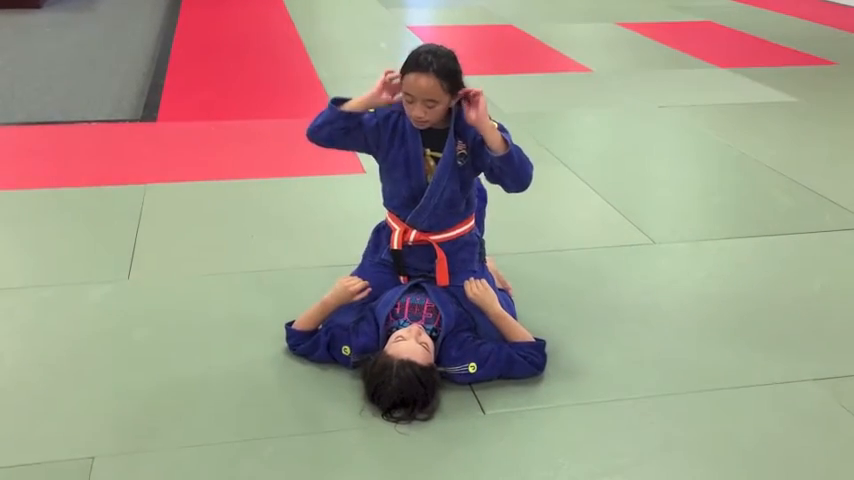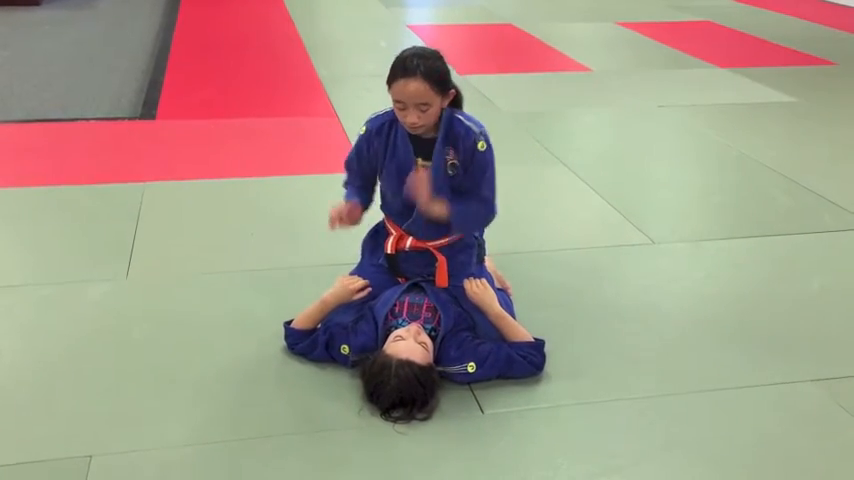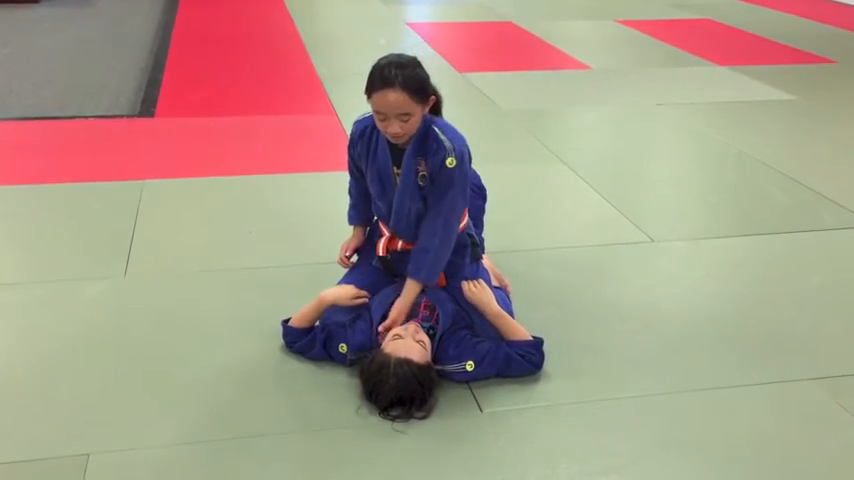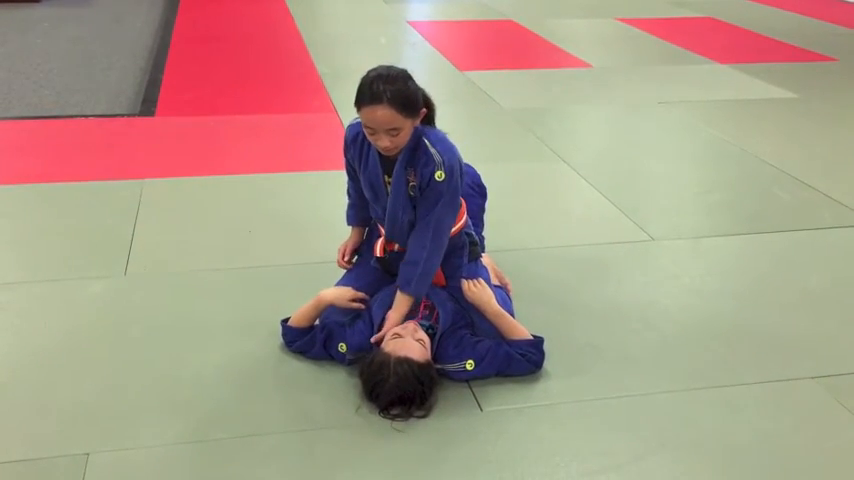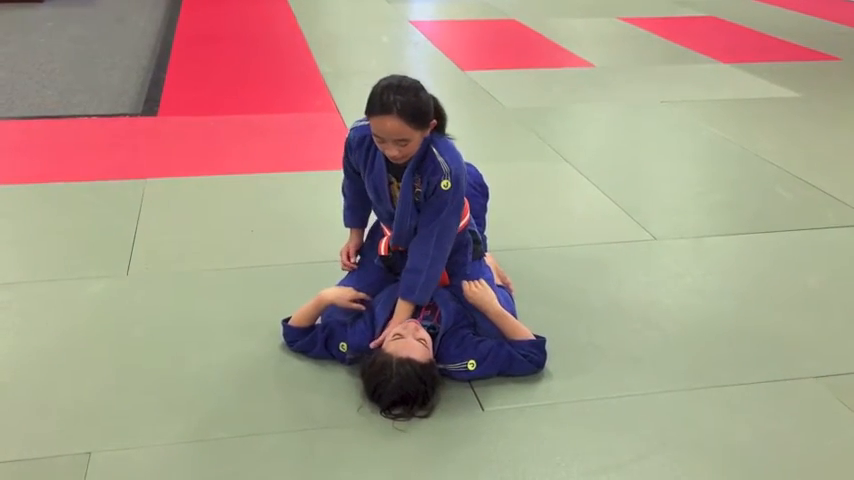
dt=0.4s
person 1, frame 1
left shoulder: (472, 129)
right shoulder: (387, 122)
left elbow: (519, 179)
right elbow: (320, 133)
left wrist: (484, 126)
right wrist: (370, 100)
left hip: (455, 251)
right hip: (395, 244)
left ankle: (483, 271)
person 1, frame 2
left shoulder: (471, 138)
right shoulder: (378, 130)
left elbow: (480, 211)
right elbow: (361, 178)
left wrist: (432, 206)
right wrist: (353, 207)
left hip: (451, 252)
right hip: (393, 245)
left ankle: (481, 270)
person 1, frame 3
left shoulder: (450, 150)
right shoulder: (363, 133)
left elbow: (439, 230)
left wrist: (407, 298)
right wrist: (359, 231)
left hip: (446, 251)
right hip: (387, 243)
left ankle: (481, 267)
person 1, frame 4
left shoulder: (441, 160)
right shoulder: (356, 137)
left elbow: (429, 238)
left wrist: (400, 308)
right wrist: (357, 232)
left hip: (443, 247)
right hip: (387, 241)
right knee: (337, 312)
left ankle: (480, 263)
person 1, frame 5
left shoulder: (446, 168)
right shoulder: (359, 138)
left elbow: (431, 246)
left wrist: (400, 318)
right wrist: (356, 235)
left hip: (446, 247)
right hip: (391, 240)
right knee: (338, 315)
left ankle: (482, 262)
person 2, frame 1
left shoulder: (361, 345)
right shoulder: (457, 360)
left elbow: (299, 338)
right elbow: (534, 358)
left wrist: (331, 300)
right wrist: (493, 308)
person 2, frame 2
left shoulder: (361, 344)
right shoulder: (456, 359)
left elbow: (297, 337)
right elbow: (532, 357)
left wrist: (330, 298)
right wrist: (493, 307)
person 2, frame 3
left shoulder: (358, 343)
right shoulder: (454, 358)
left elbow: (295, 335)
right elbow: (531, 356)
left wrist: (325, 298)
right wrist: (490, 307)
person 2, frame 4
left shoulder: (359, 341)
right shoulder: (454, 356)
left elbow: (295, 335)
right elbow: (531, 355)
left wrist: (324, 298)
right wrist: (490, 306)
person 2, frame 5
left shoulder: (359, 342)
right shoulder: (455, 356)
left elbow: (296, 334)
right elbow: (533, 355)
left wrist: (324, 297)
right wrist: (492, 306)
right ankle: (485, 262)
